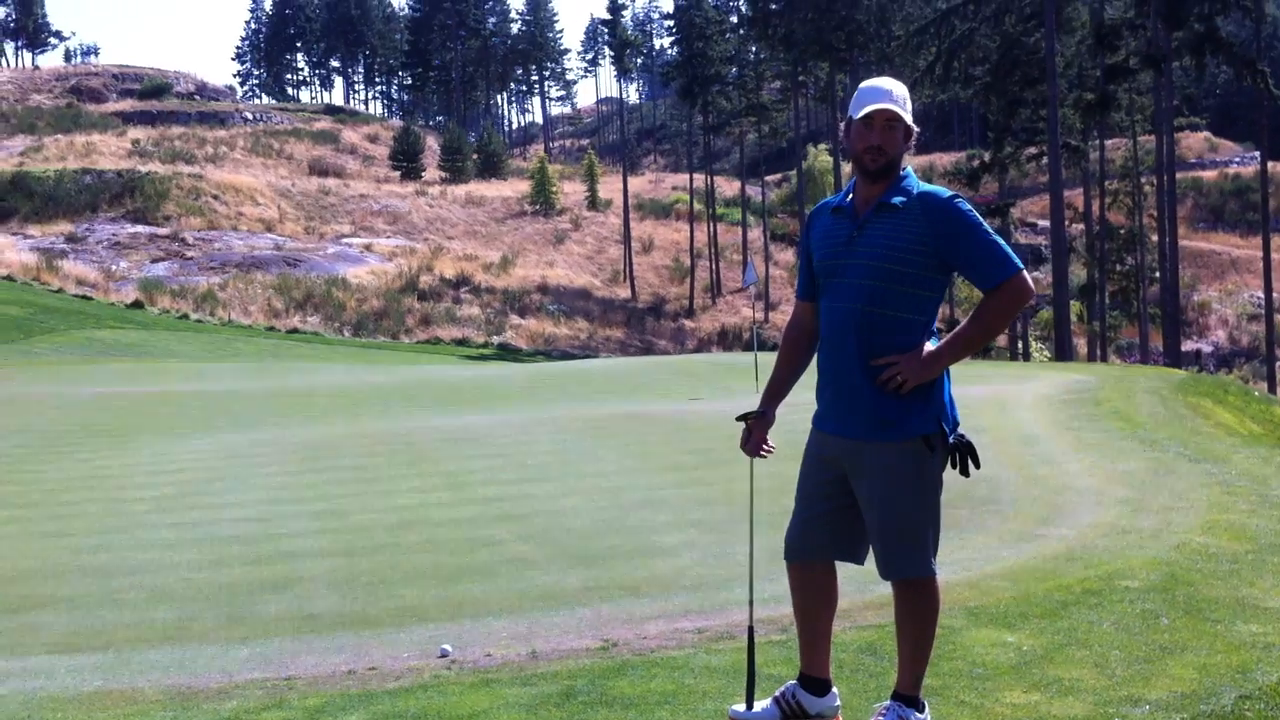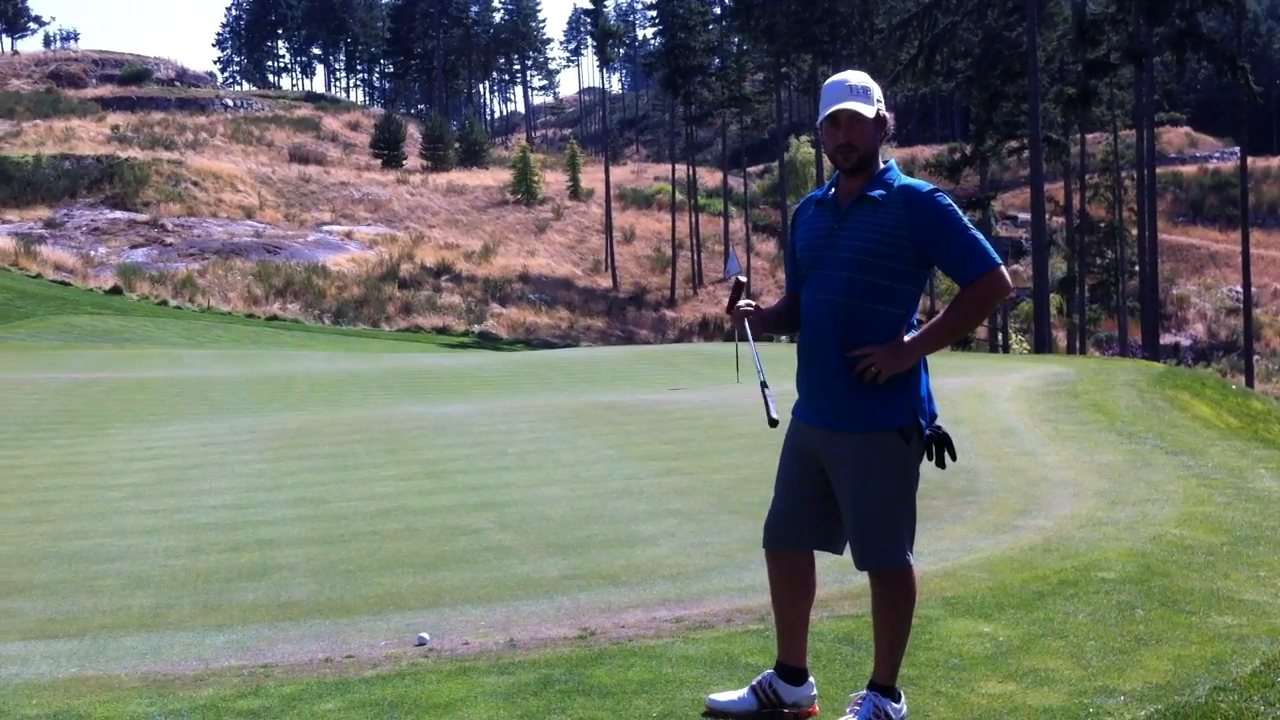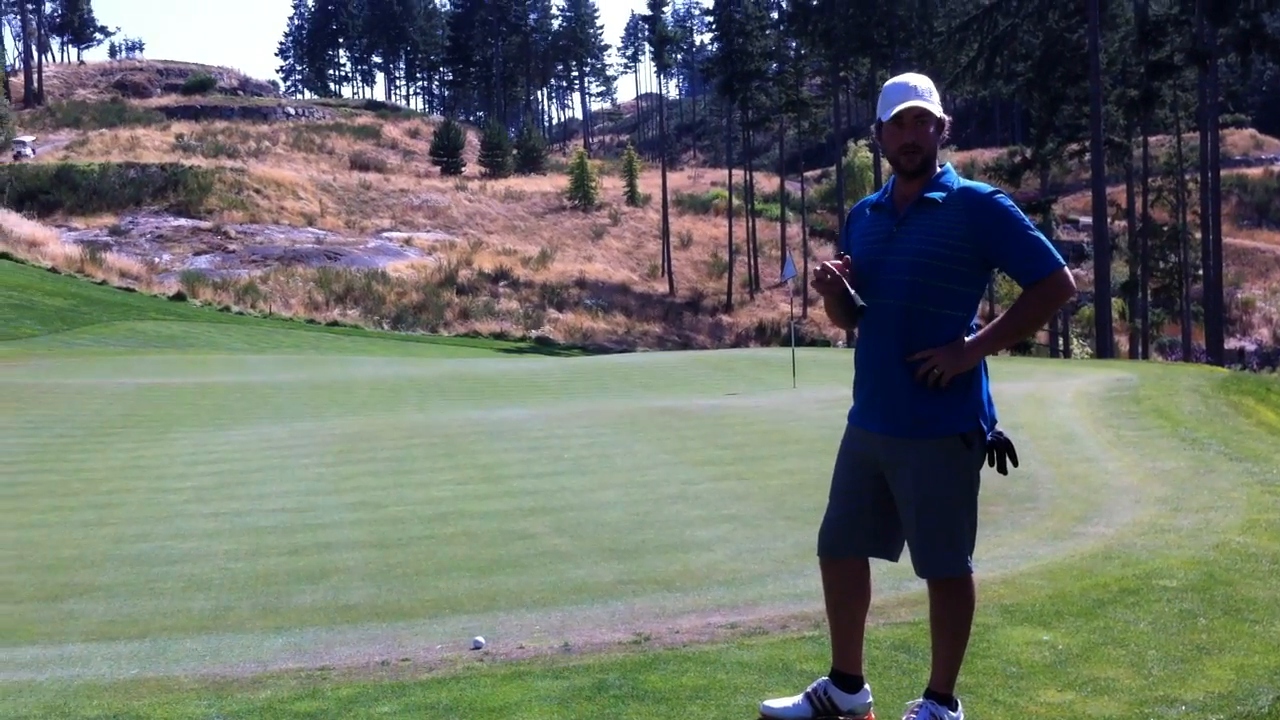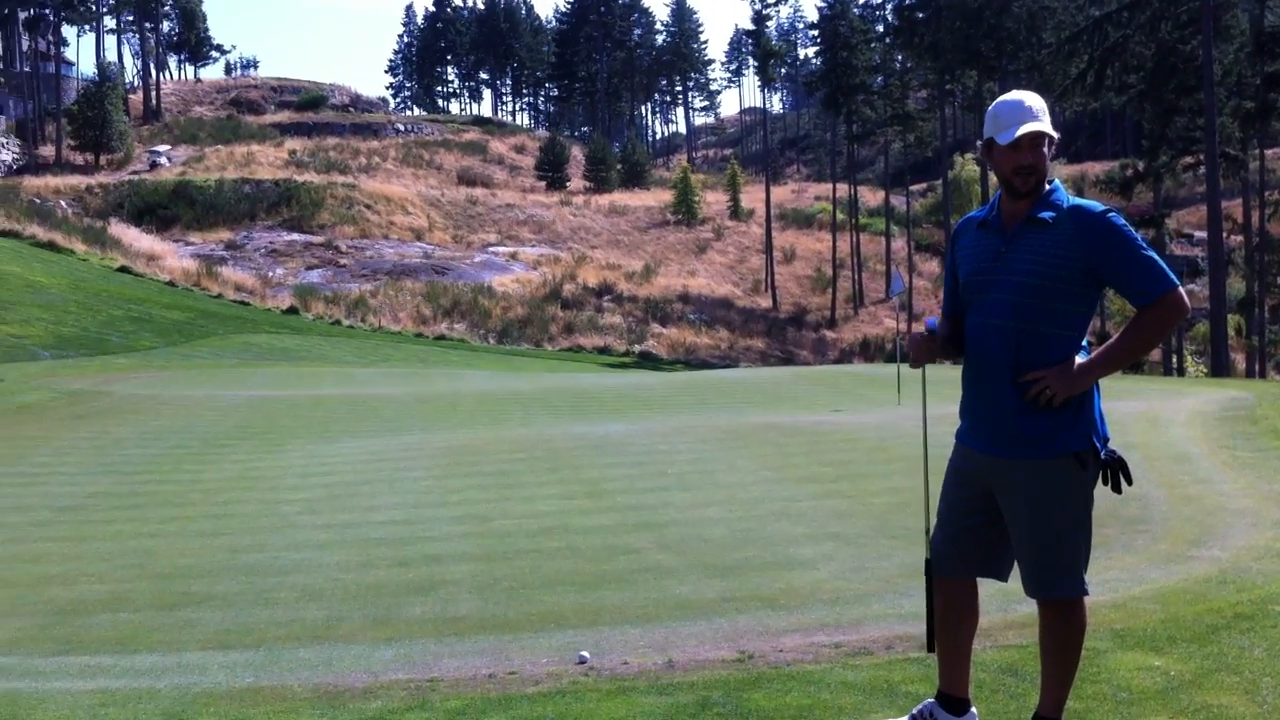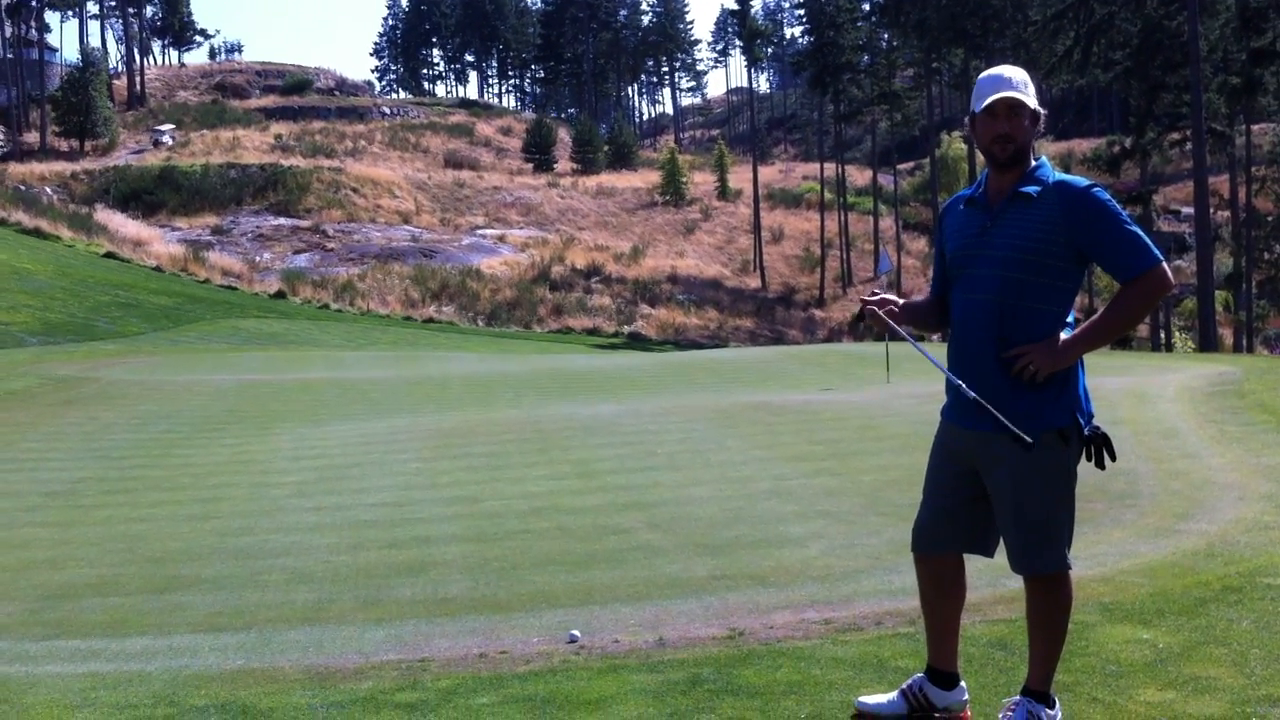
dt=1s
person 1, frame 1
left shoulder: (937, 211)
right shoulder: (822, 219)
left elbow: (1014, 288)
left wrist: (939, 357)
right wrist: (767, 407)
left hip: (904, 429)
right hip: (831, 427)
left knee: (909, 569)
right knee: (806, 554)
person 1, frame 2
left shoulder: (917, 204)
right shoulder: (808, 211)
left elbow: (992, 283)
left wrist: (913, 347)
right wrist: (763, 317)
left hip: (882, 419)
right hip: (811, 415)
left knee: (886, 558)
right knee: (785, 542)
person 1, frame 3
left shoulder: (978, 206)
right shoulder: (861, 215)
left elbow: (1056, 284)
left wrist: (976, 346)
right wrist: (832, 290)
left hip: (941, 425)
right hip: (868, 419)
left knee: (945, 566)
right knee: (839, 549)
person 1, frame 4
left shoulder: (1090, 225)
right shoulder: (967, 234)
left elbow: (1170, 304)
left wrist: (1089, 369)
right wrist: (931, 344)
left hip: (1055, 447)
right hip: (977, 442)
left knee: (1057, 589)
right knee: (947, 570)
person 1, frame 5
left shoulder: (1074, 200)
right shoulder: (956, 211)
left elbow: (1153, 279)
left wrist: (1072, 345)
right wrist: (903, 310)
left hip: (1038, 422)
right hip: (962, 417)
left knee: (1042, 564)
right knee: (933, 545)
